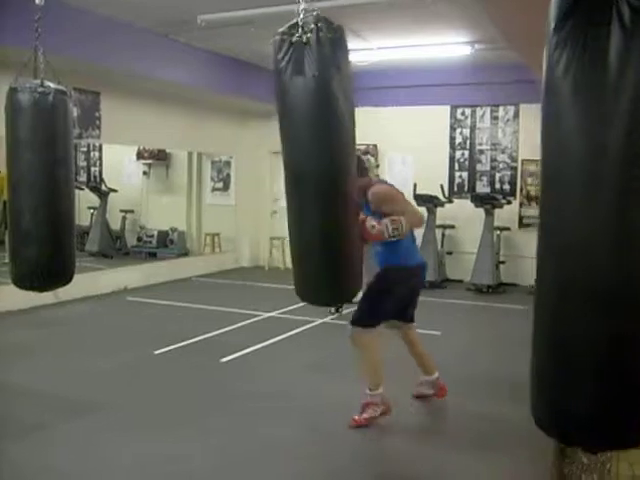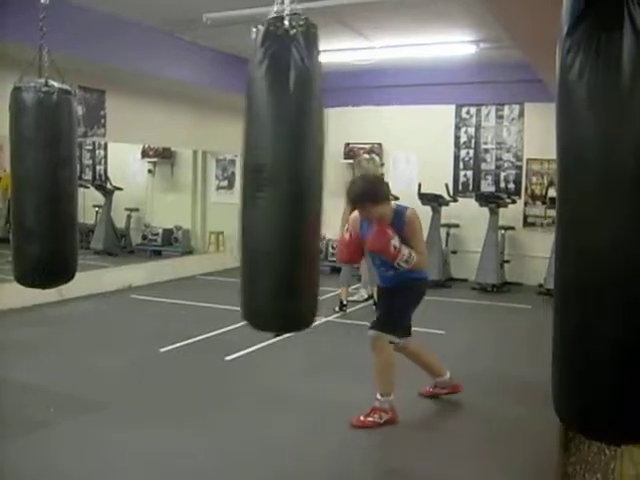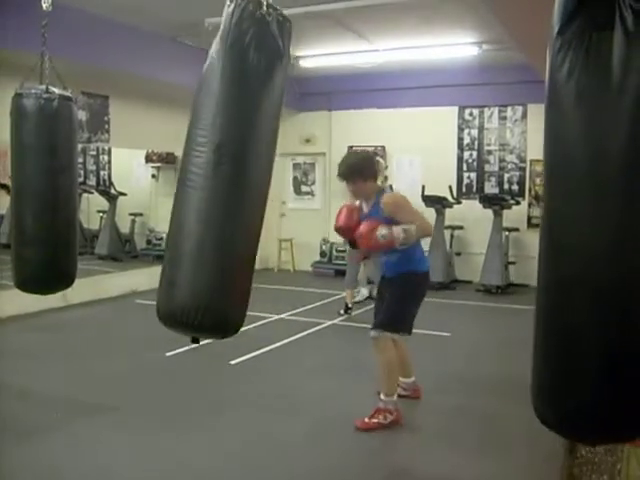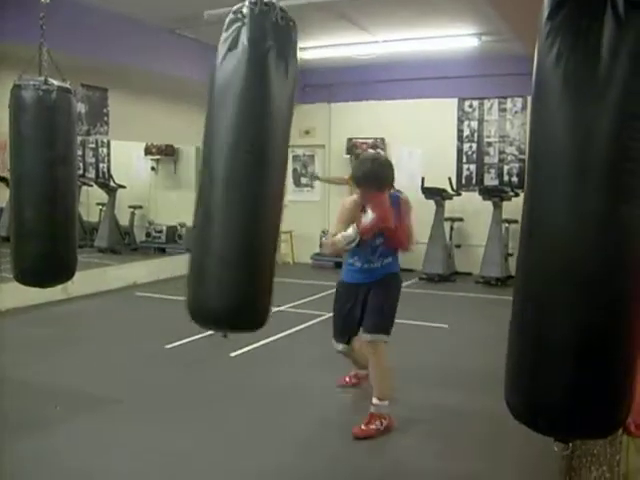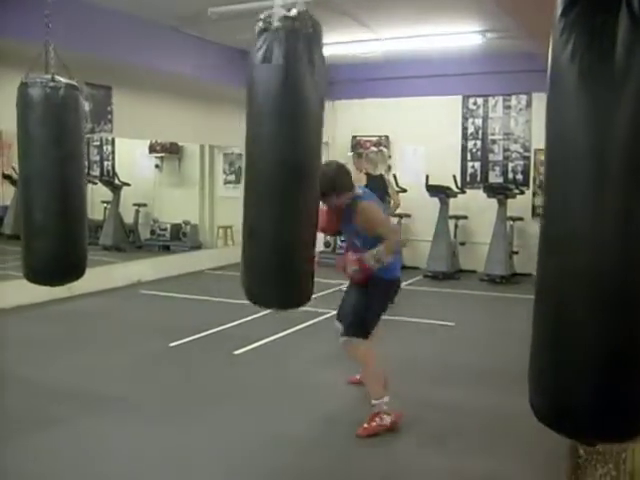
dt=0.5s
person 1, frame 1
left shoulder: (378, 192)
right shoulder: (369, 193)
left elbow: (417, 219)
left wrist: (378, 228)
left hip: (399, 269)
right hip: (409, 267)
left knee: (360, 328)
right knee: (403, 325)
left ankle: (376, 401)
right ankle: (433, 382)
person 1, frame 2
left shoulder: (407, 218)
right shoulder: (357, 220)
left elbow: (420, 262)
right elbow: (350, 258)
left wrist: (395, 250)
right wrist: (348, 250)
left hip: (410, 284)
right hip: (386, 285)
left knee: (379, 337)
right knee: (400, 340)
left ankle: (384, 408)
right ankle: (445, 381)
person 1, frame 3
left shoulder: (391, 200)
right shoulder: (365, 206)
left elbow: (426, 228)
right elbow: (368, 242)
left wrist: (388, 236)
right wrist: (352, 232)
left hip: (412, 275)
right hip: (391, 274)
left knee: (381, 334)
right knee: (389, 333)
left ankle: (388, 409)
right ankle: (408, 384)
person 1, frame 4
left shoulder: (401, 203)
right shoulder: (353, 204)
left elbow: (406, 236)
right elbow: (330, 245)
left wrist: (399, 244)
right wrist: (361, 228)
left hip: (386, 279)
right hip: (351, 281)
left knee: (372, 339)
right knee: (342, 343)
left ankle: (381, 414)
right ankle: (364, 370)
person 1, frame 5
left shoulder: (365, 207)
right shoulder: (353, 196)
left elbow: (396, 239)
right elbow: (337, 222)
left wrist: (366, 262)
left hip: (381, 278)
right hip: (370, 276)
left knee: (355, 338)
right knee: (348, 323)
left ankle: (383, 412)
right ankle: (373, 376)
